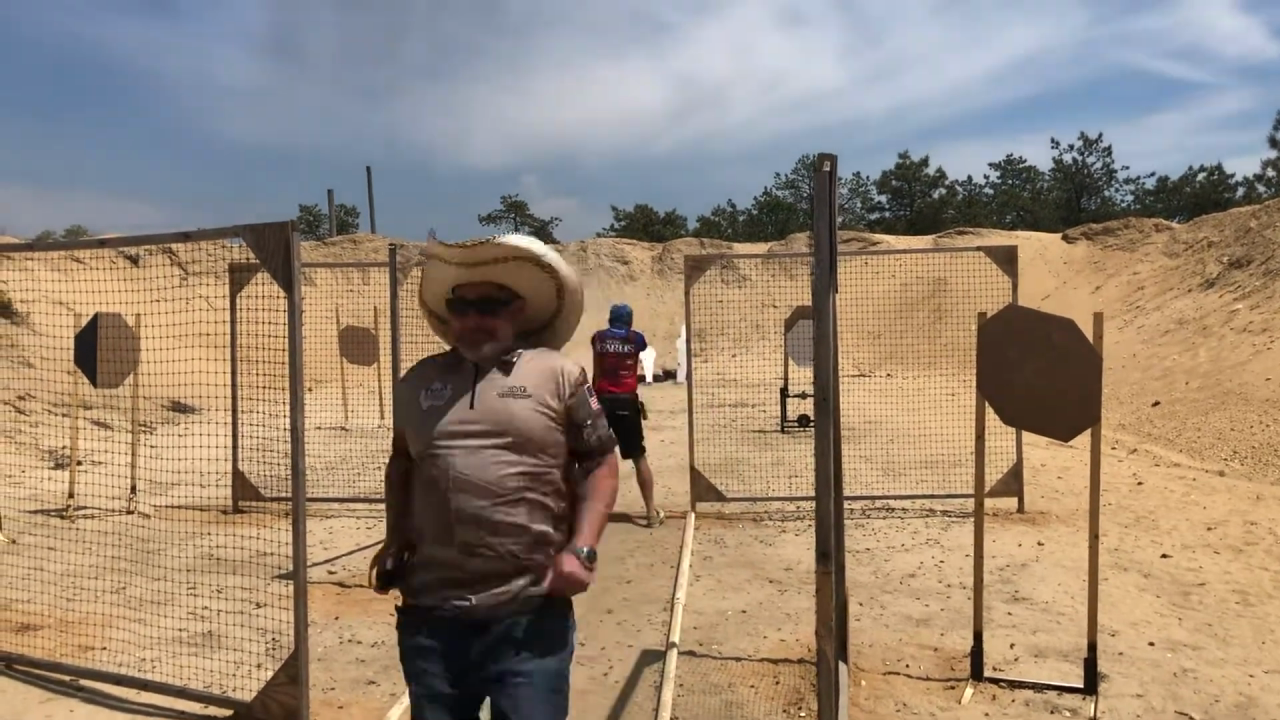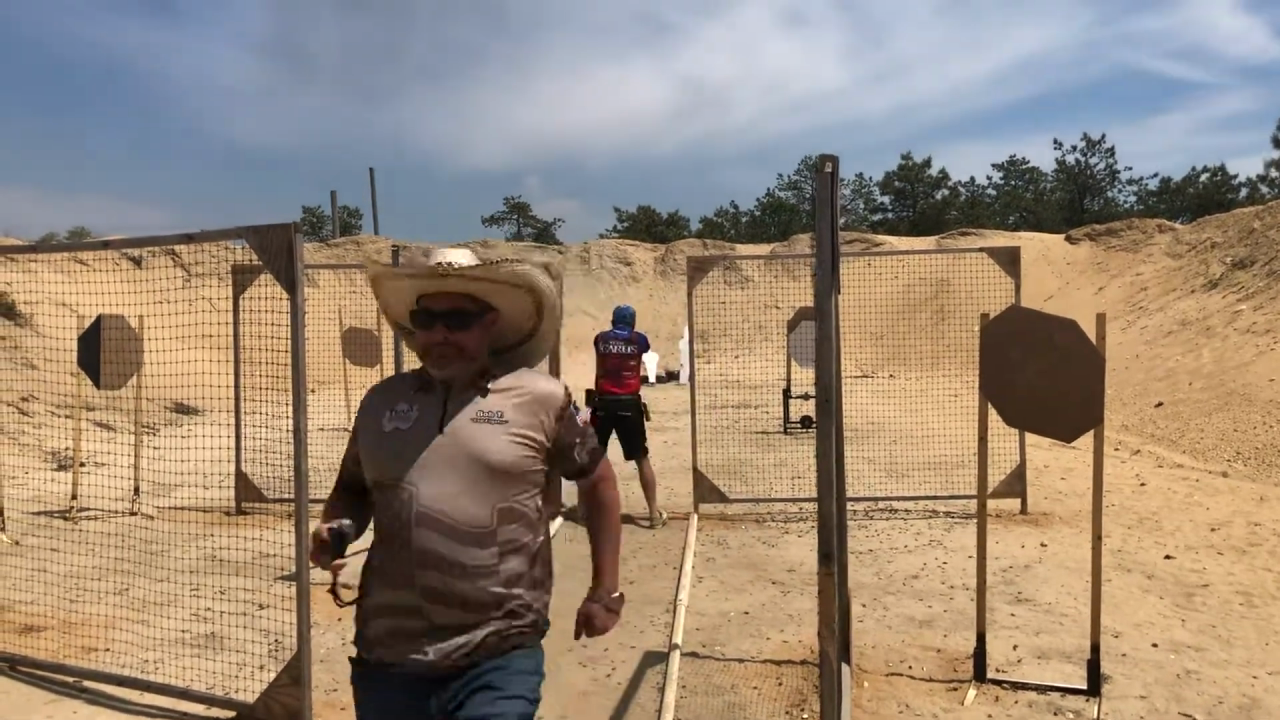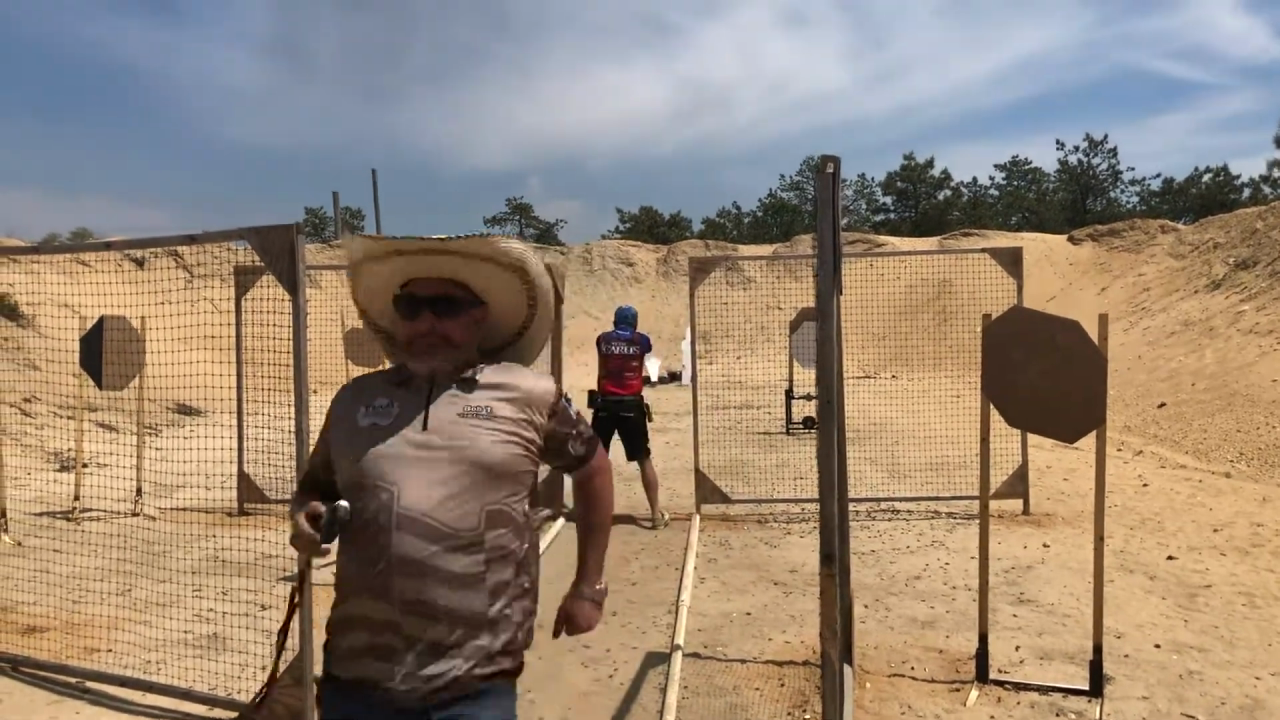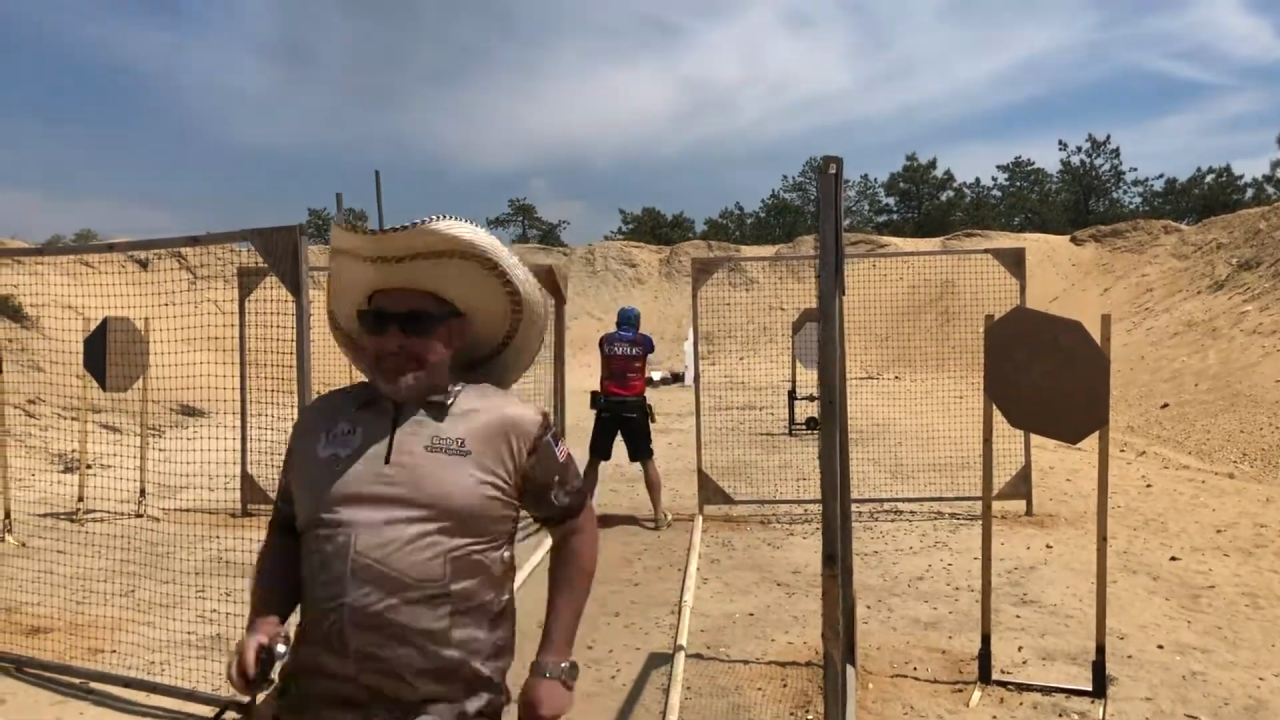
dt=0.1s
person 1, frame 1
left shoulder: (558, 375)
right shoulder: (419, 381)
left elbow: (602, 465)
left wrist: (581, 550)
right wrist: (393, 540)
left hip: (530, 606)
right hip: (432, 609)
person 1, frame 2
left shoulder: (540, 399)
right shoulder: (381, 403)
left elbow: (598, 479)
right elbow: (349, 495)
left wrist: (605, 589)
right wrist: (329, 529)
left hip: (500, 651)
person 1, frame 3
left shoulder: (530, 395)
right shoulder: (356, 401)
left elbow: (591, 467)
right elbow: (315, 489)
left wrist: (589, 585)
right wrist: (305, 515)
person 1, frame 4
left shoulder: (510, 423)
right shoulder: (321, 421)
left elbow: (577, 527)
right elbow: (284, 542)
left wrist: (556, 665)
right wrist: (265, 620)
person 2, frame 1
left shoulder: (598, 337)
right shoulder: (636, 339)
left hip: (600, 403)
right hip: (626, 404)
right knee: (639, 458)
right ankle: (652, 512)
person 2, frame 2
left shoulder: (600, 339)
right shoulder: (639, 340)
left hip: (603, 404)
right hip: (629, 405)
right knee: (642, 459)
left ankle: (584, 508)
right ankle: (654, 513)
person 2, frame 3
left shoulder: (603, 339)
right shoulder: (641, 341)
left hip: (605, 405)
right hip: (631, 406)
right knee: (644, 460)
right ankle: (657, 513)
person 2, frame 4
left shoulder: (605, 340)
right shoulder: (644, 341)
left hip: (608, 406)
right hip: (634, 407)
left knee: (594, 459)
right knee: (647, 461)
right ankle: (659, 515)
